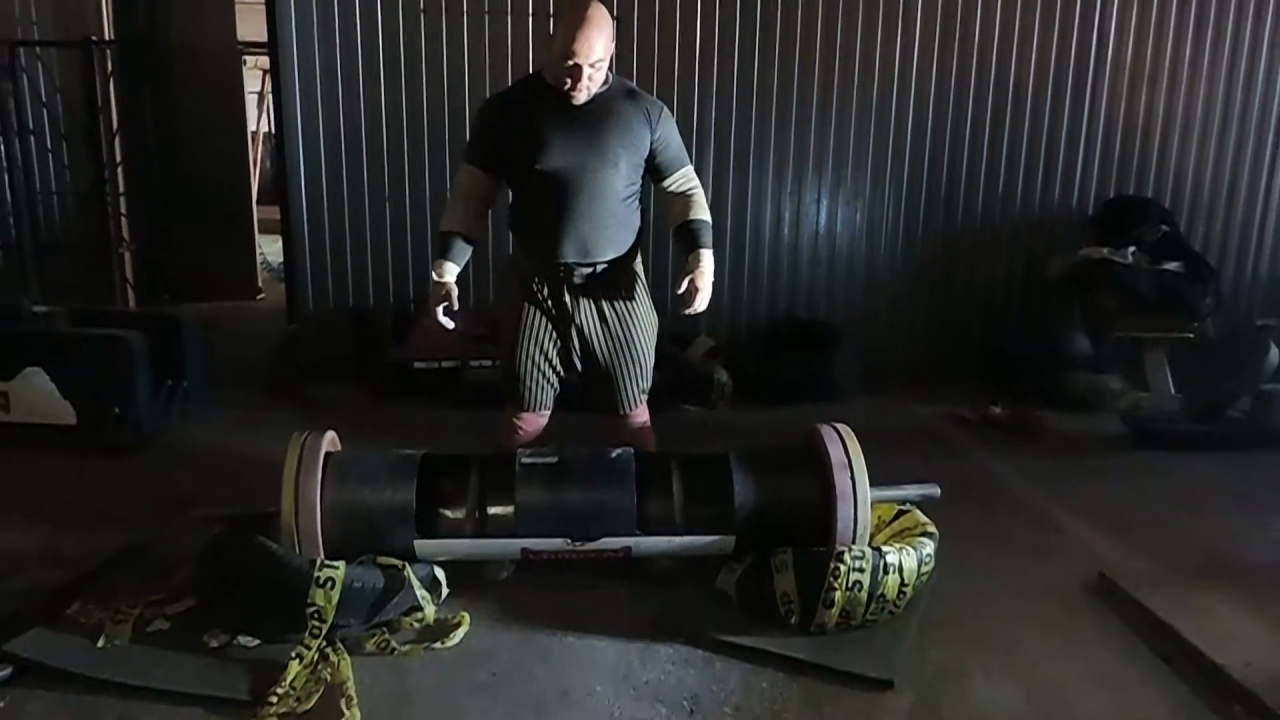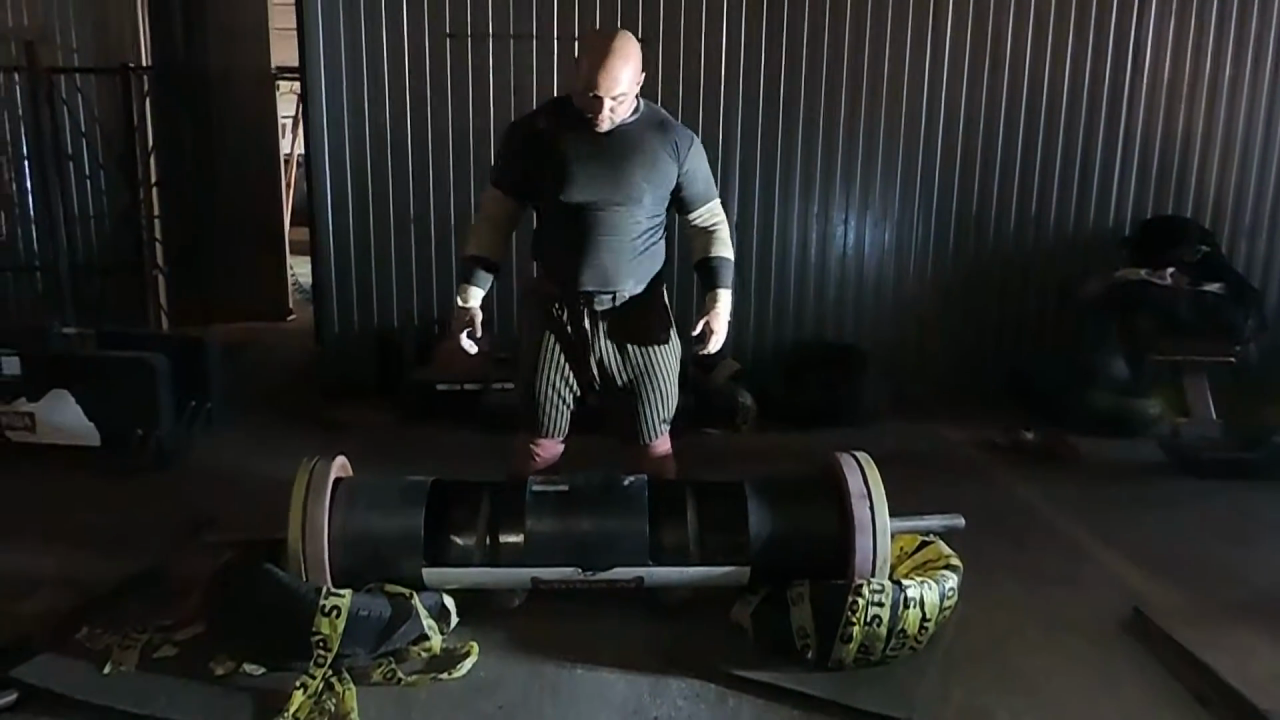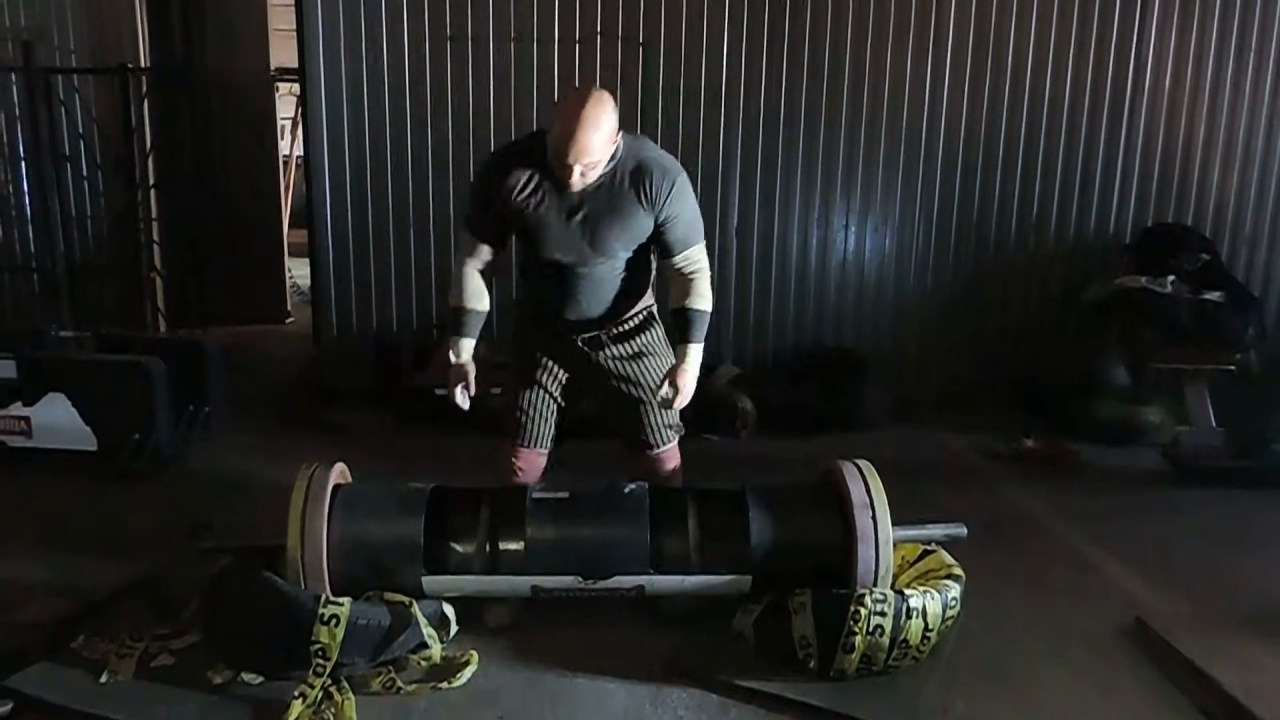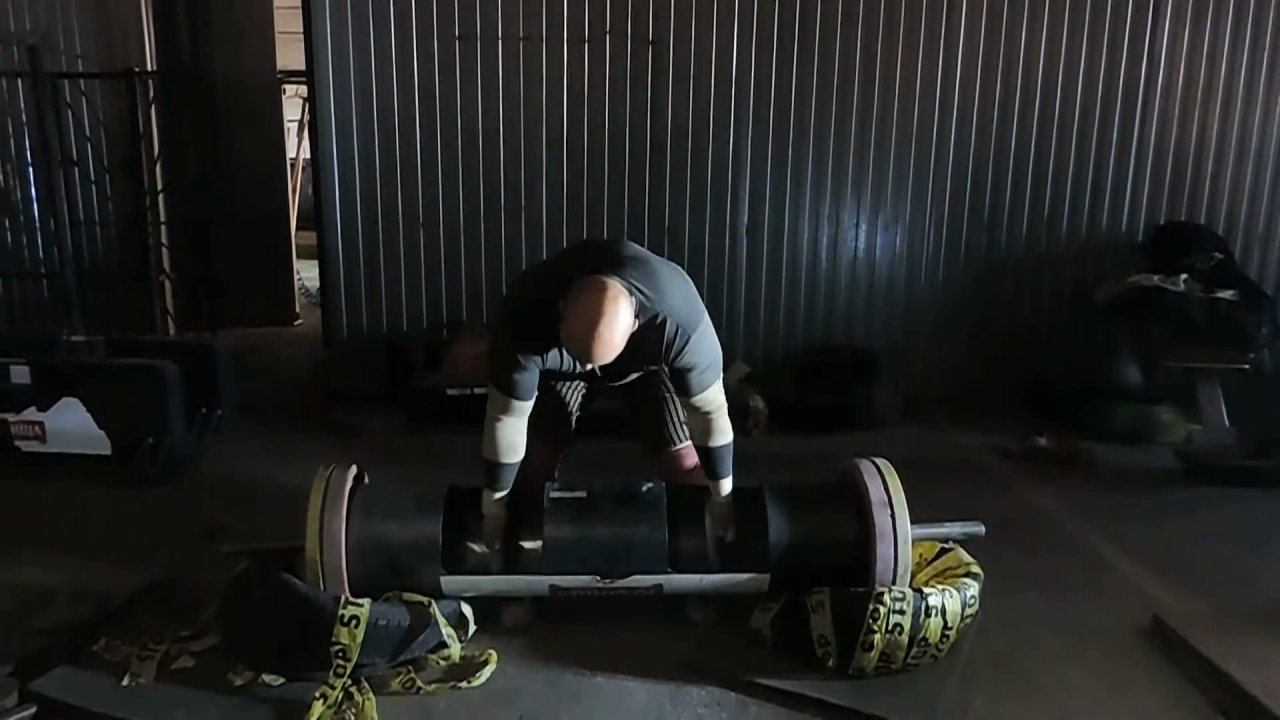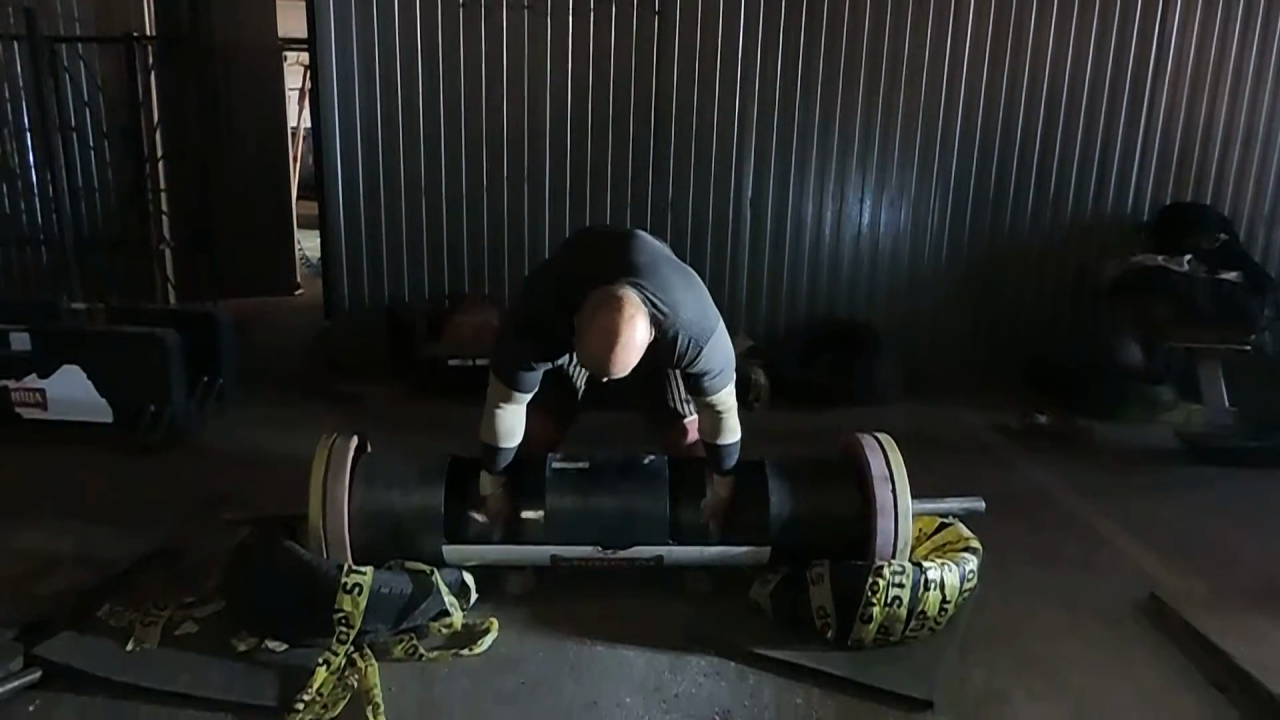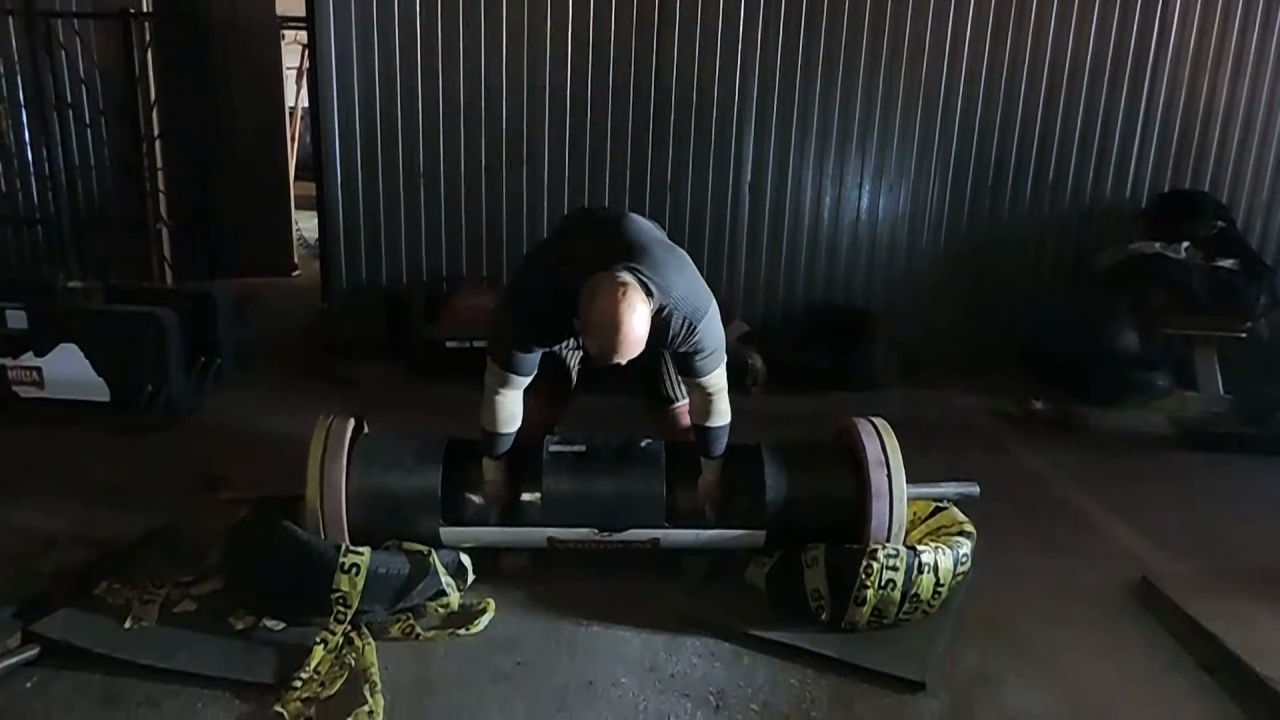
dt=0.5s
person 1, frame 1
left shoulder: (645, 111)
right shoulder: (507, 109)
left elbow: (683, 188)
right elbow: (471, 193)
left wrist: (702, 257)
right wrist: (447, 270)
left hip: (616, 288)
right hip: (536, 286)
left knee: (633, 413)
right knee: (525, 417)
person 1, frame 2
left shoulder: (675, 140)
right shoulder: (534, 132)
left elbow: (709, 223)
right elbow: (496, 217)
left wrist: (719, 298)
right wrist: (470, 295)
left hip: (639, 315)
right hip: (554, 312)
left knee: (653, 444)
right knee: (541, 444)
person 1, frame 3
left shoulder: (658, 177)
right shoulder: (507, 173)
left elbow: (691, 269)
right elbow: (474, 262)
left wrist: (689, 357)
right wrist: (462, 348)
left hip: (627, 332)
right hip: (541, 331)
left knee: (660, 455)
right knee: (524, 458)
person 1, frame 4
left shoulder: (679, 321)
right shoulder: (527, 318)
left elbow: (710, 408)
right elbow: (507, 416)
left wrist: (721, 495)
right wrist: (495, 505)
left hip: (647, 362)
left knee: (684, 460)
right knee: (534, 464)
person 1, frame 5
left shoulder: (693, 327)
right shoulder: (537, 322)
left elbow: (720, 408)
right elbow: (505, 403)
left knee: (685, 433)
right knee: (539, 433)
person 1, frame 6
left shoulder: (688, 309)
right shoulder: (532, 306)
left elbow: (711, 390)
right elbow: (504, 389)
left wrist: (711, 476)
left knee: (680, 416)
right knee: (535, 416)
